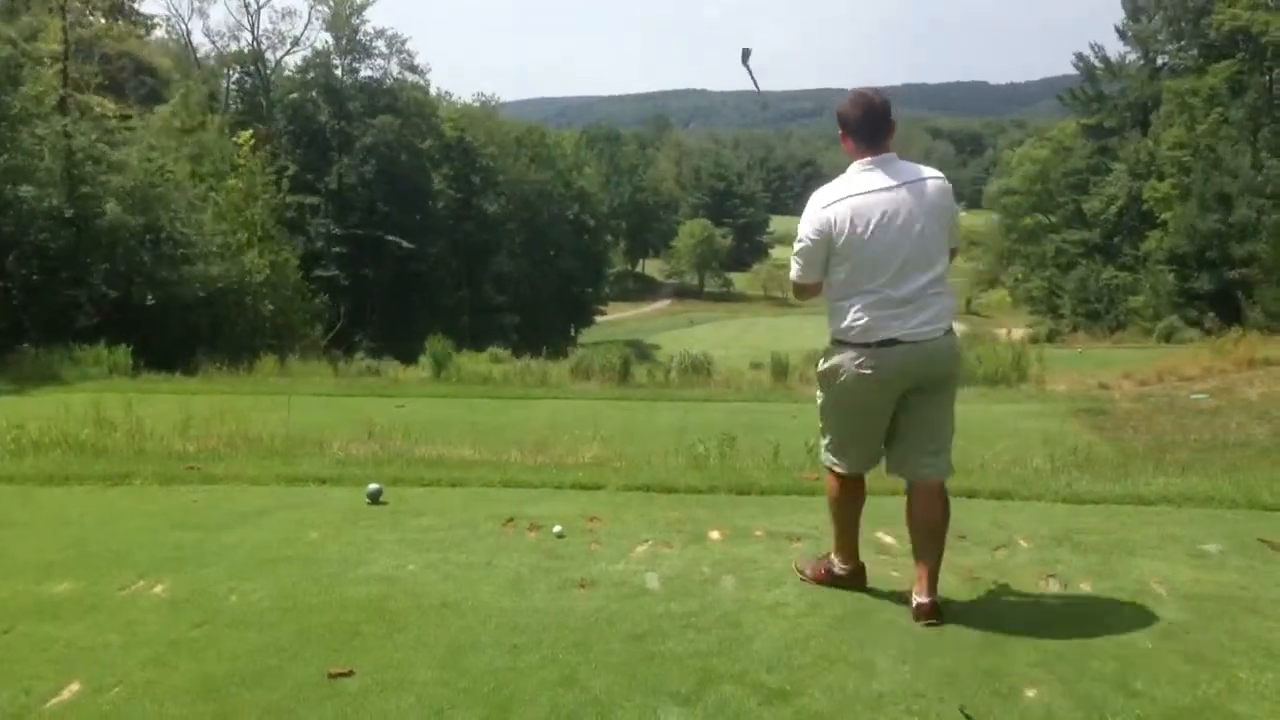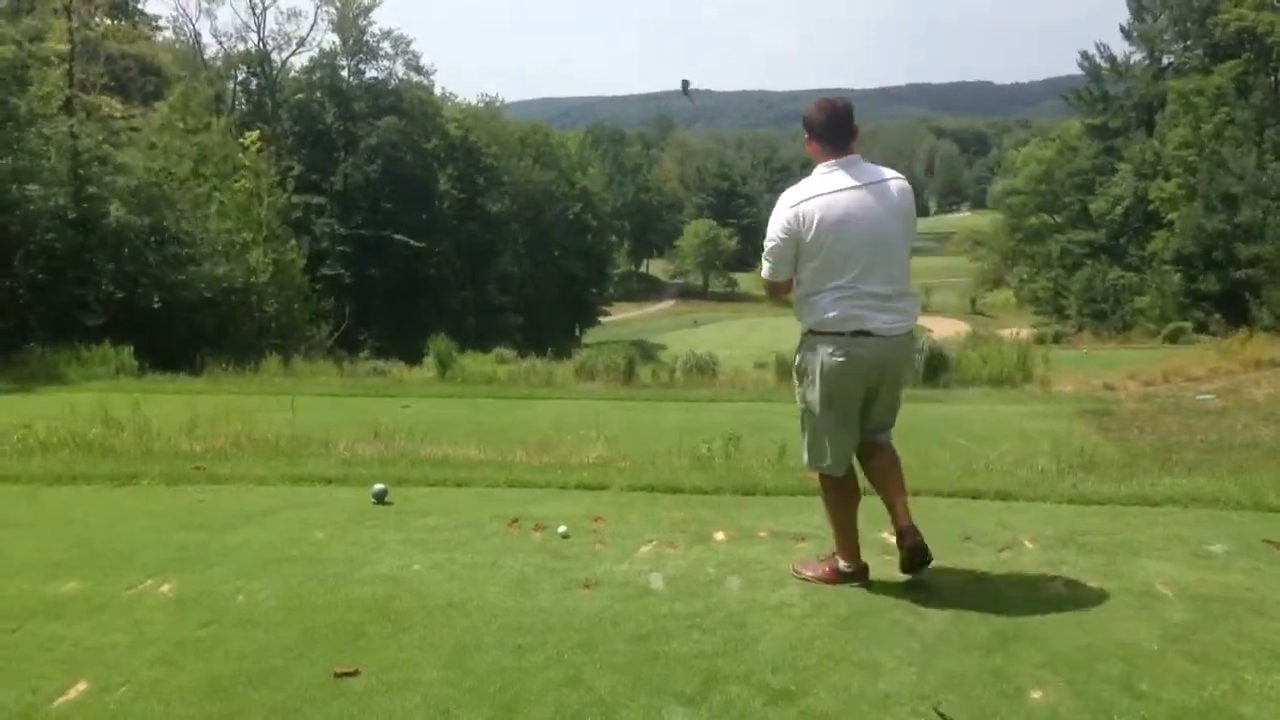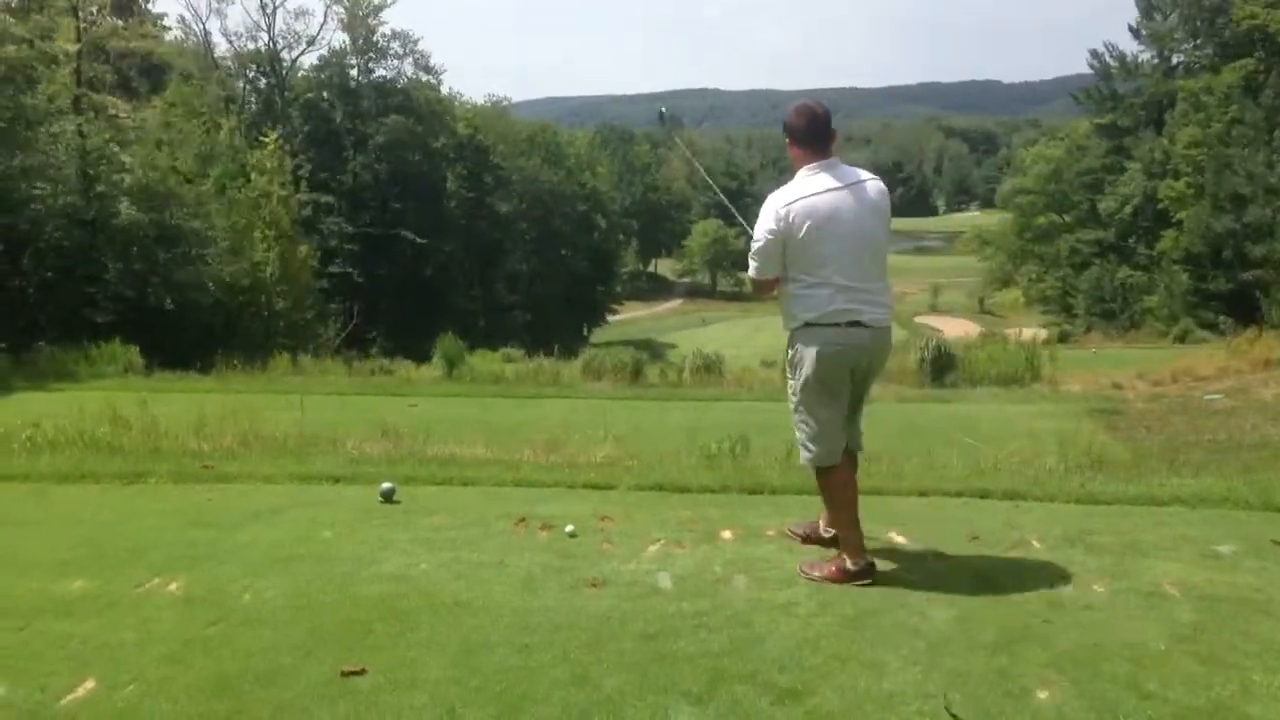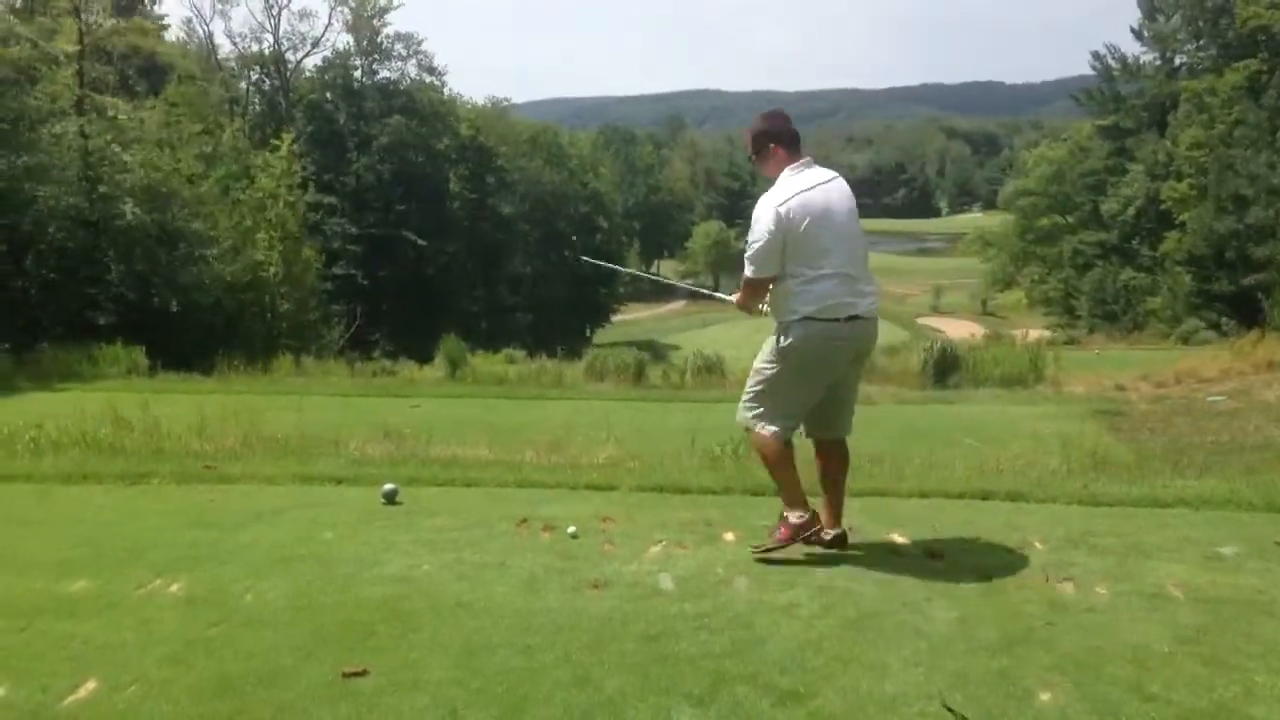
dt=0.3s
person 1, frame 1
left shoulder: (828, 202)
right shoulder: (937, 186)
left elbow: (803, 286)
left hip: (864, 354)
right hip: (936, 348)
left knee: (845, 462)
right knee: (927, 471)
left ankle: (845, 564)
right ankle: (925, 592)
person 1, frame 2
left shoulder: (797, 202)
right shoulder: (899, 187)
left elbow: (775, 285)
left hip: (834, 344)
right hip: (896, 338)
left knee: (831, 457)
right knee: (874, 439)
left ankle: (848, 561)
right ankle: (906, 530)
person 1, frame 3
left shoulder: (783, 203)
right shoulder: (875, 188)
left elbow: (761, 283)
left hip: (821, 336)
right hip: (875, 330)
left knee: (824, 449)
right knee: (842, 437)
left ankle: (855, 557)
right ankle: (833, 524)
person 1, frame 4
left shoulder: (775, 203)
right shoulder: (837, 185)
left elbow: (757, 281)
left wrist: (745, 300)
right wrist: (779, 287)
left hip: (812, 328)
right hip: (860, 322)
left knee: (761, 416)
right knee: (830, 429)
left ankle: (797, 513)
right ankle: (831, 524)
